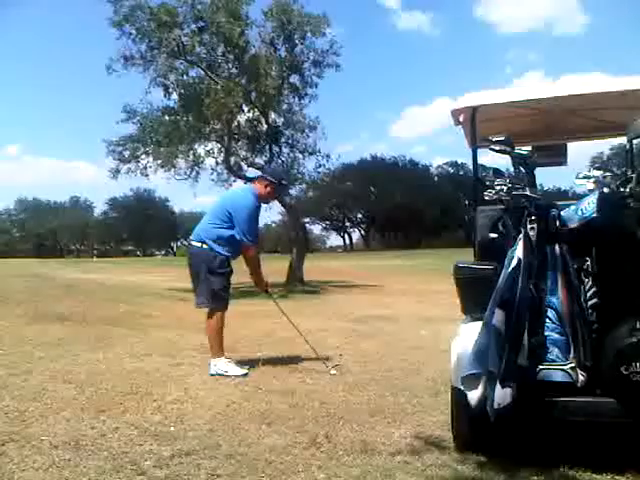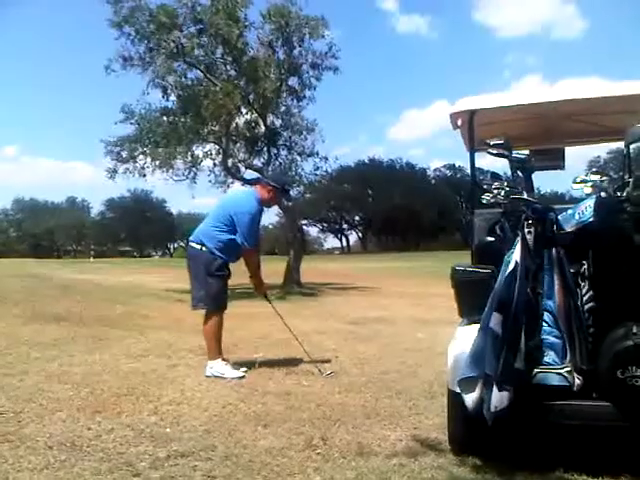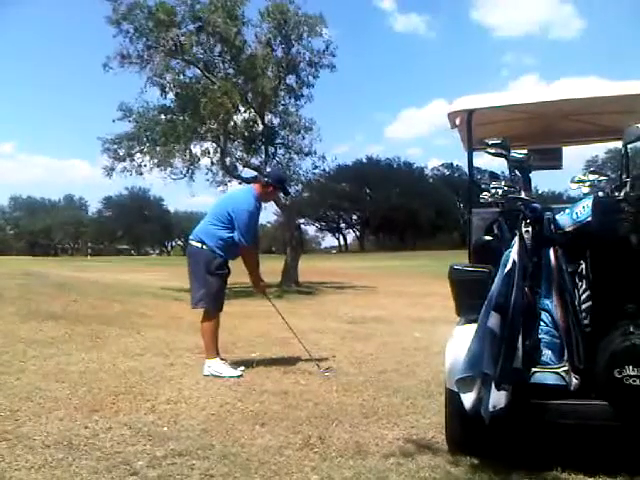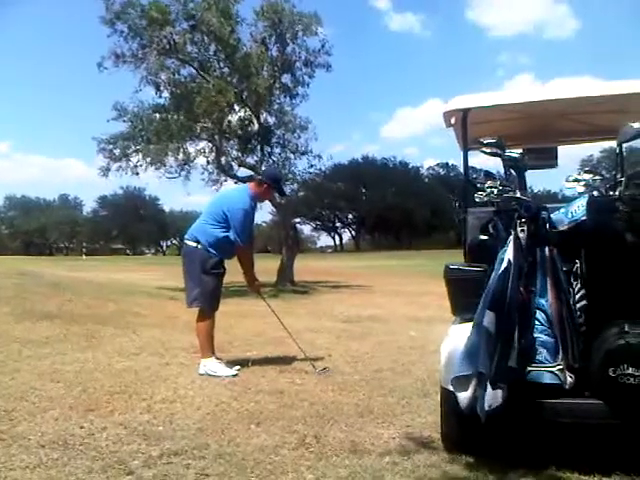
dt=0.5s
person 1, frame 1
left shoulder: (247, 196)
right shoulder: (246, 201)
left elbow: (250, 241)
right elbow: (248, 245)
left wrist: (256, 273)
right wrist: (258, 276)
left hip: (212, 252)
right hip: (208, 251)
left knee: (219, 307)
right knee: (216, 307)
left ankle: (219, 358)
right ankle: (217, 361)
person 1, frame 2
left shoulder: (247, 196)
right shoulder: (249, 206)
left elbow: (251, 245)
right elbow: (248, 249)
left wrist: (256, 277)
right wrist: (258, 280)
left hip: (212, 253)
right hip: (206, 253)
left knee: (218, 309)
right knee: (213, 309)
left ankle: (217, 359)
right ankle: (214, 363)
person 1, frame 3
left shoulder: (248, 196)
right shoulder: (246, 203)
left elbow: (251, 242)
right elbow: (246, 246)
left wrist: (256, 274)
right wrist: (256, 278)
left hip: (211, 252)
right hip: (206, 251)
left knee: (215, 307)
right knee: (211, 307)
left ankle: (215, 358)
right ankle: (212, 362)
person 1, frame 4
left shoulder: (244, 196)
right shoulder: (241, 203)
left elbow: (246, 241)
right elbow: (240, 245)
left wrist: (250, 274)
right wrist: (250, 277)
left hip: (208, 252)
right hip: (201, 251)
left knee: (210, 307)
right knee: (206, 307)
left ankle: (210, 357)
right ankle: (207, 361)
